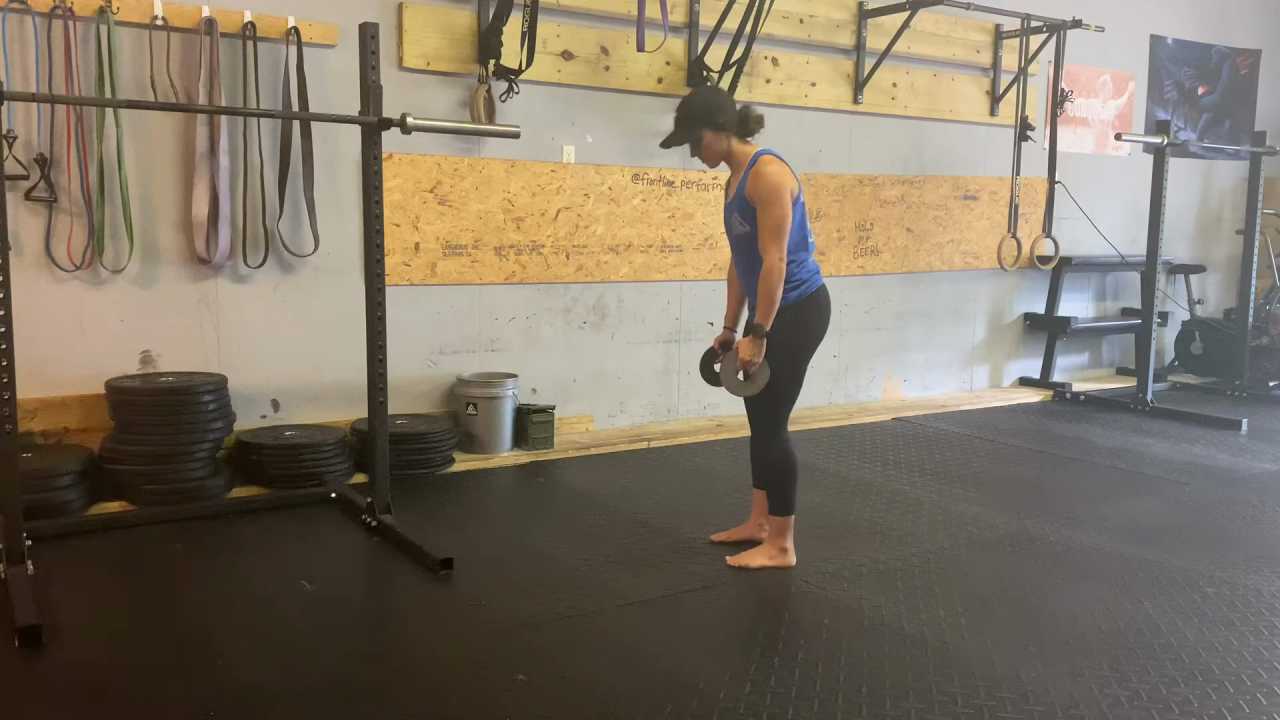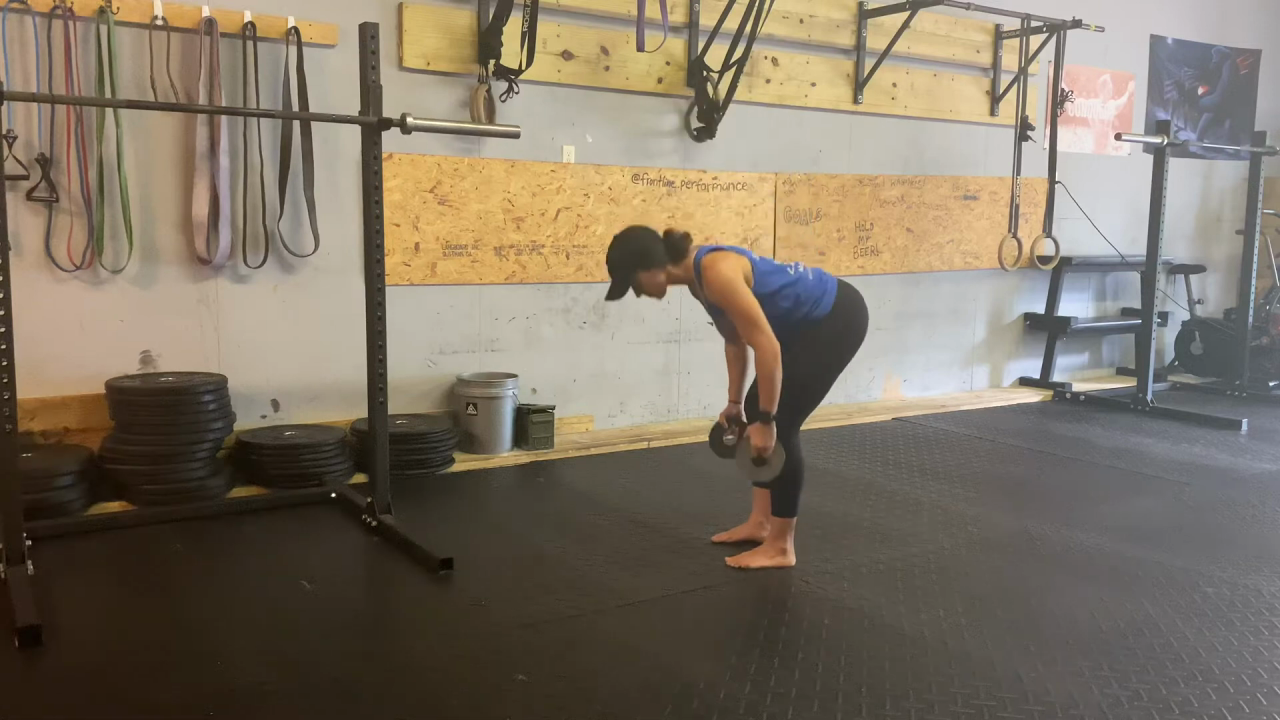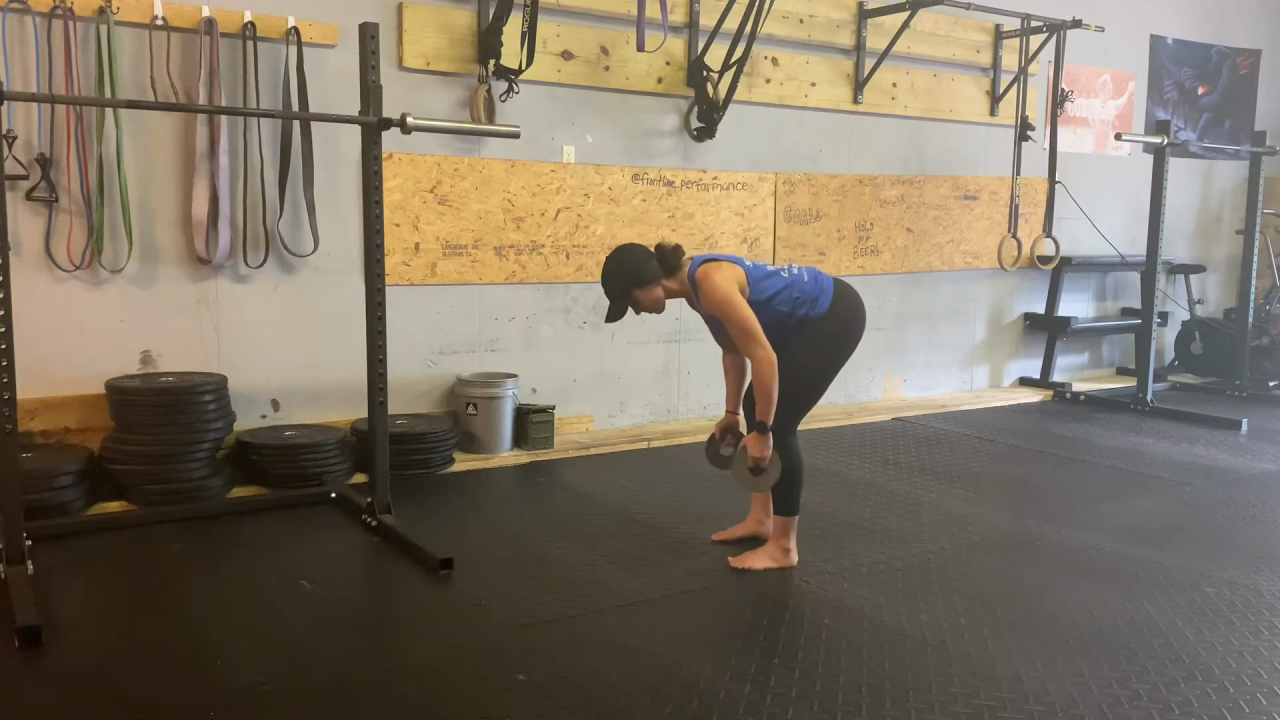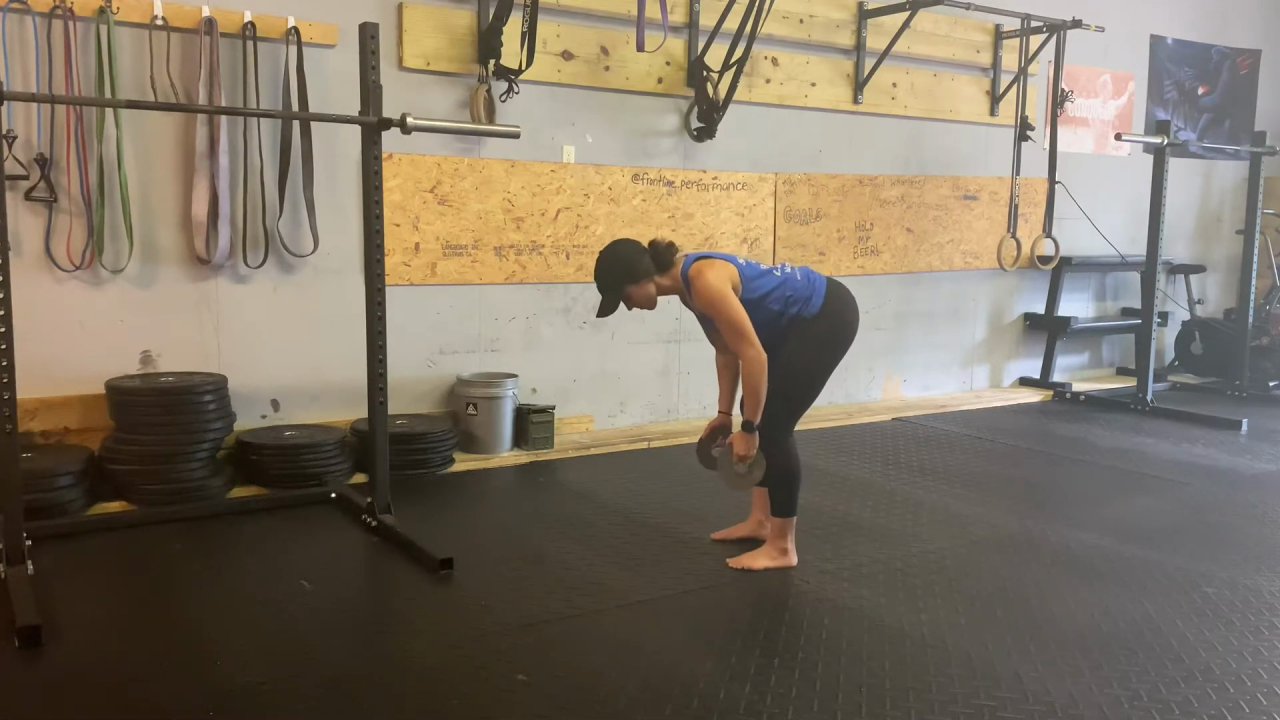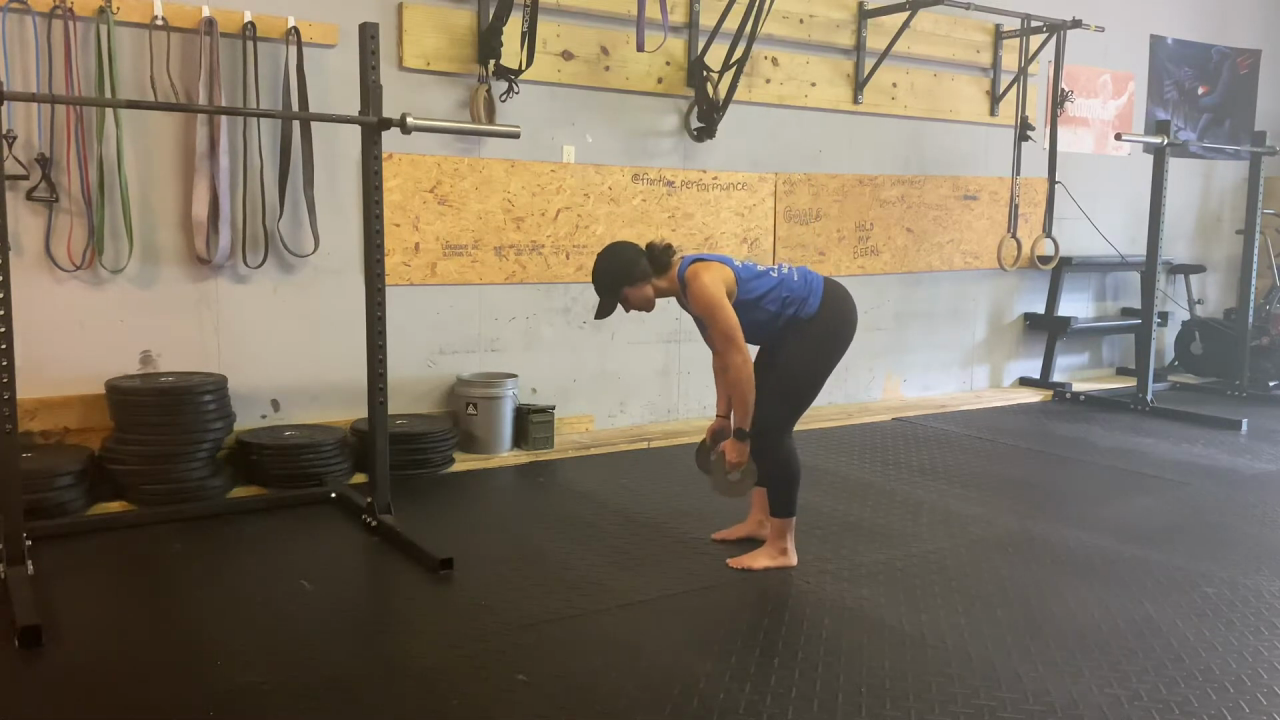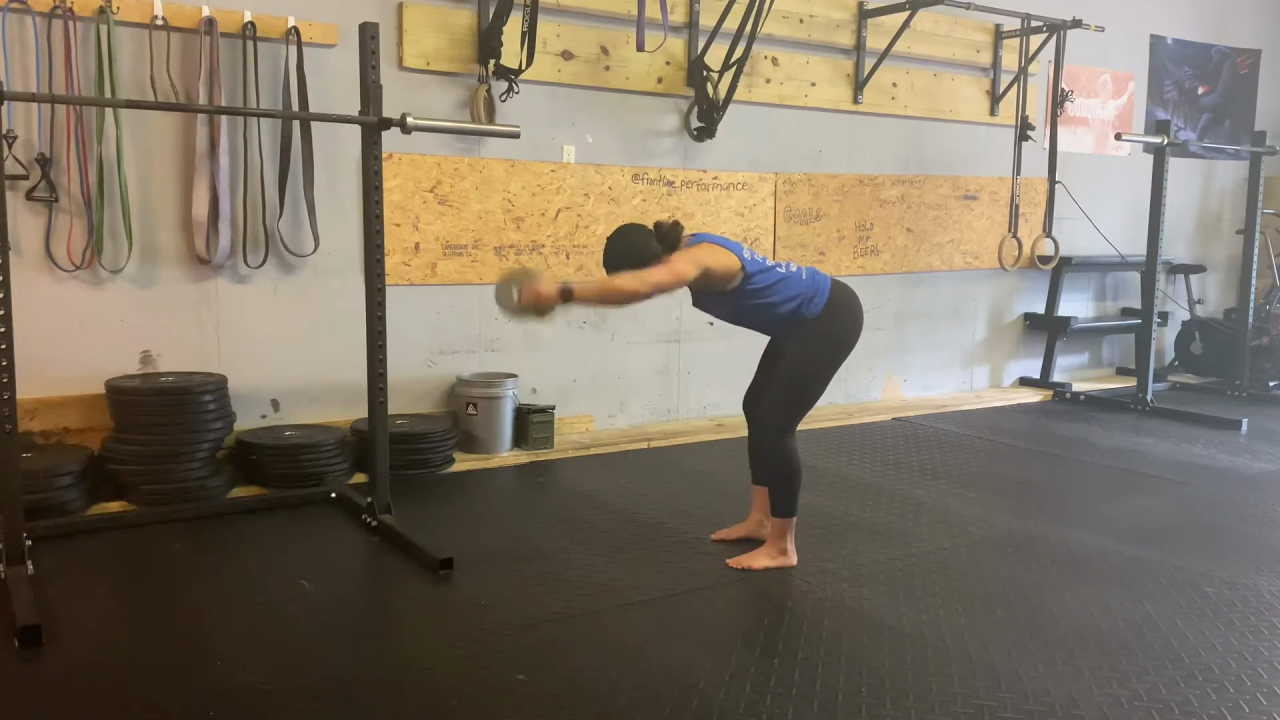
dt=0.5s
person 1, frame 1
left shoulder: (768, 173)
right shoulder: (735, 179)
left elbow: (775, 262)
left wrist: (757, 335)
right wrist: (730, 327)
left hip: (797, 310)
right hip: (770, 311)
left knee: (770, 423)
right knee: (760, 420)
left ankle: (781, 545)
right ankle: (759, 522)
person 1, frame 2
left shoulder: (716, 273)
right shoulder: (697, 275)
left elbow: (767, 347)
right elbow: (736, 340)
left wrist: (766, 420)
right wrist: (735, 402)
left hip: (838, 317)
right hip: (813, 319)
left knee: (780, 423)
right knee: (759, 406)
left ankle: (781, 546)
right ankle: (760, 522)
person 1, frame 3
left shoulder: (711, 284)
right shoulder: (692, 283)
left elbow: (764, 357)
right elbow: (733, 349)
left wrist: (763, 431)
right wrist: (732, 411)
left hip: (835, 315)
right hip: (809, 318)
left knee: (778, 423)
right knee: (758, 408)
left ankle: (783, 545)
right ankle: (760, 518)
person 1, frame 4
left shoulder: (704, 281)
right shoulder: (687, 281)
left elbow: (754, 355)
right elbow: (727, 349)
left wrist: (749, 429)
right wrist: (725, 413)
left hip: (827, 316)
right hip: (802, 319)
left knee: (773, 424)
right knee: (758, 414)
left ankle: (782, 547)
right ankle: (760, 521)
person 1, frame 5
left shoulder: (699, 284)
right shoulder: (683, 281)
left elbow: (740, 363)
right elbow: (723, 353)
left wrist: (739, 436)
right wrist: (723, 417)
left hip: (826, 316)
right hip: (799, 319)
left knee: (771, 424)
right knee: (755, 417)
left ankle: (781, 546)
right ankle: (760, 519)
person 1, frame 6
left shoulder: (699, 259)
right shoulder: (685, 255)
left elbow: (635, 287)
right elbow: (627, 277)
left wrist: (562, 294)
right wrist: (565, 293)
left hip: (831, 318)
right hip: (802, 319)
left knee: (774, 423)
right knee: (757, 408)
left ankle: (781, 547)
right ankle: (760, 519)
